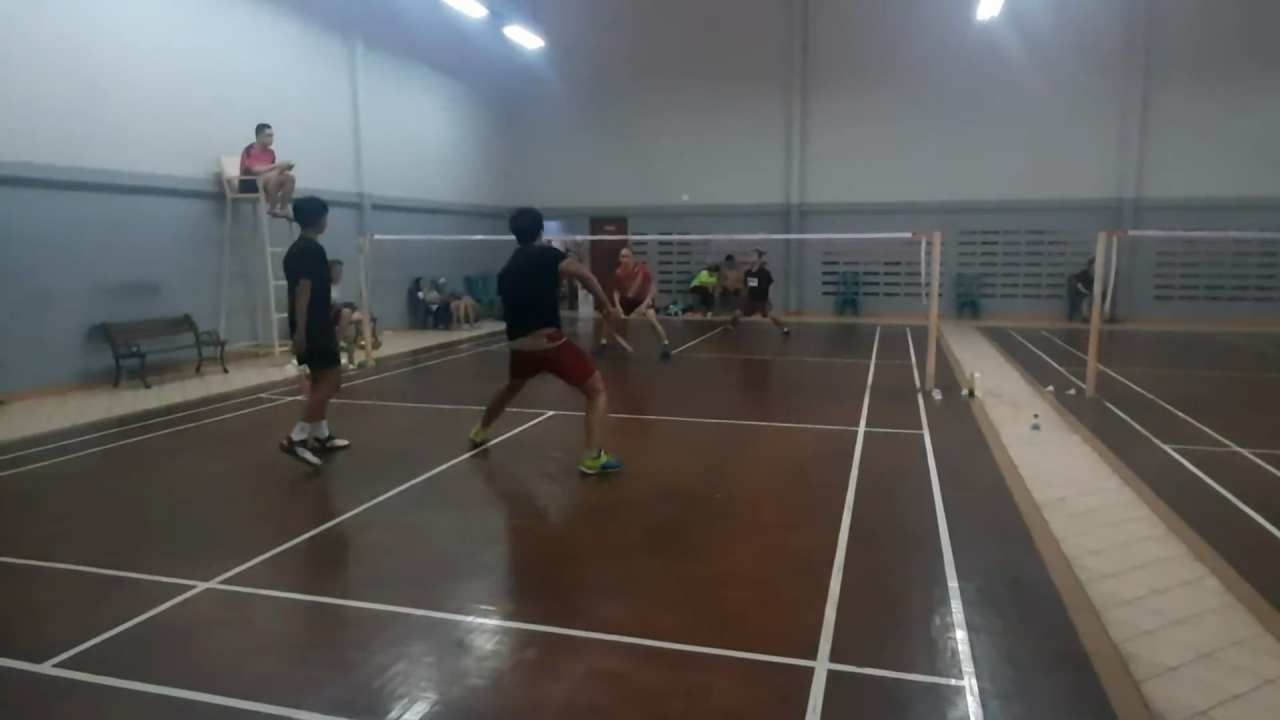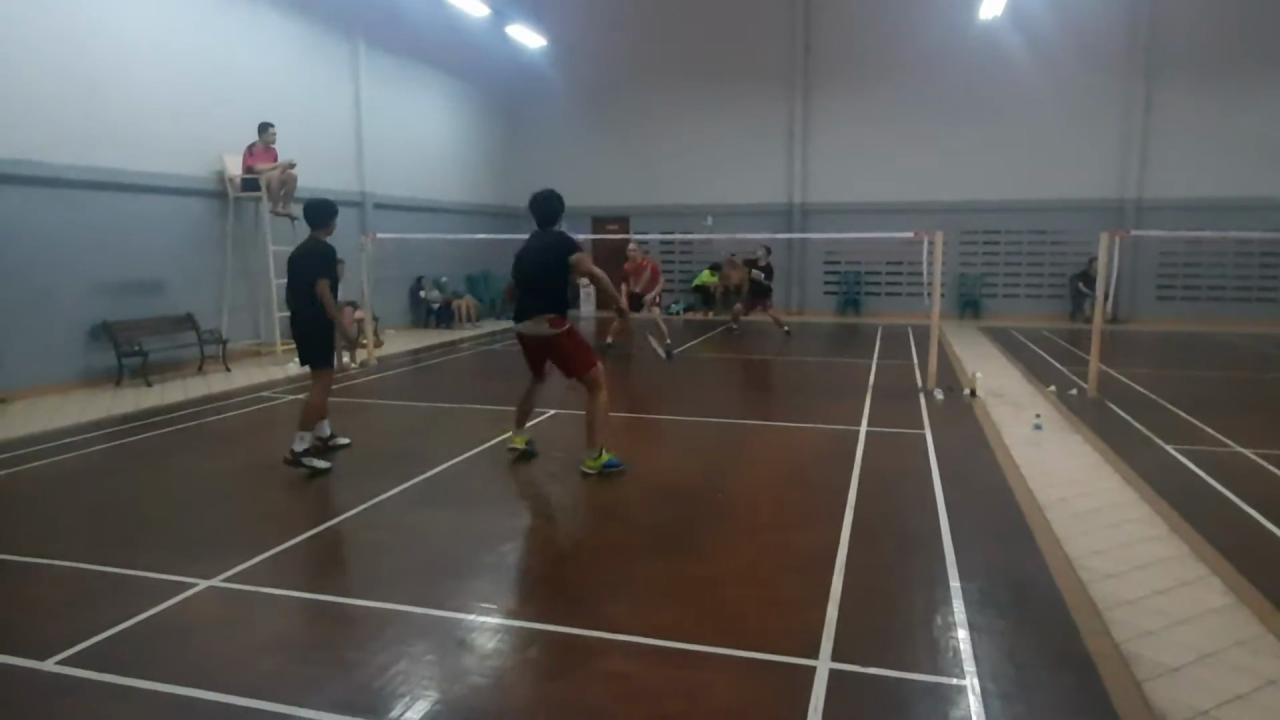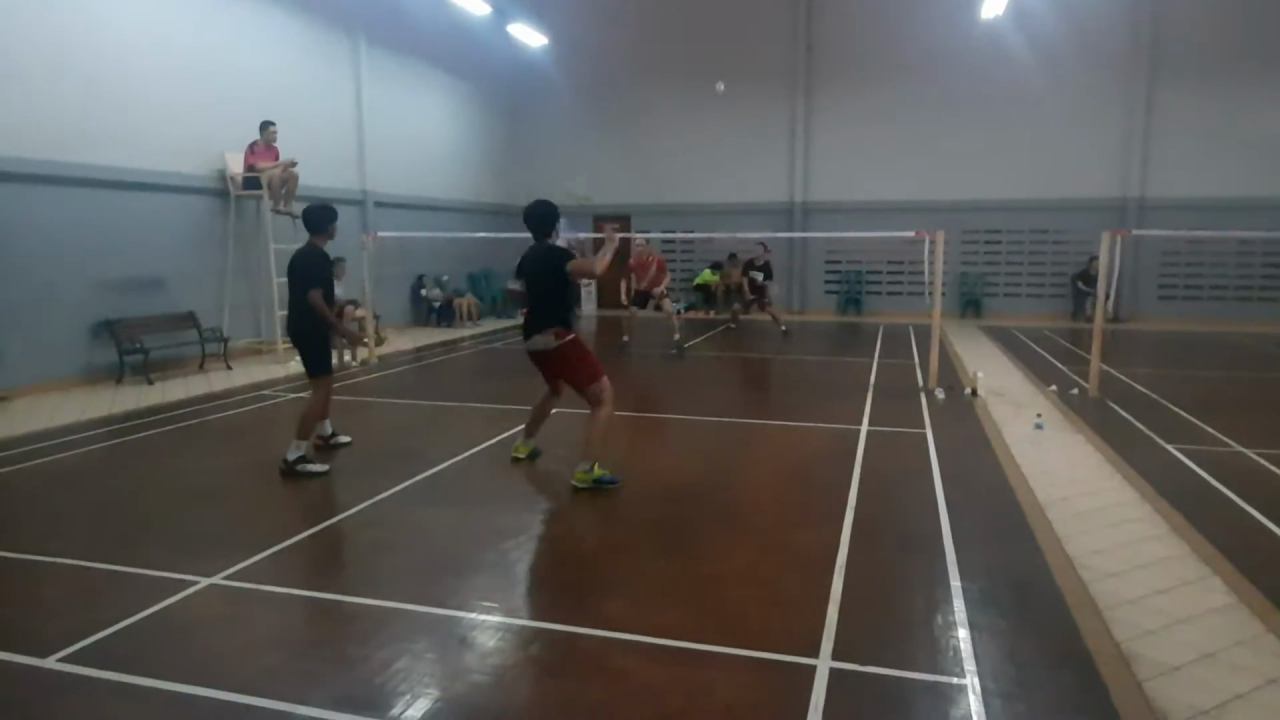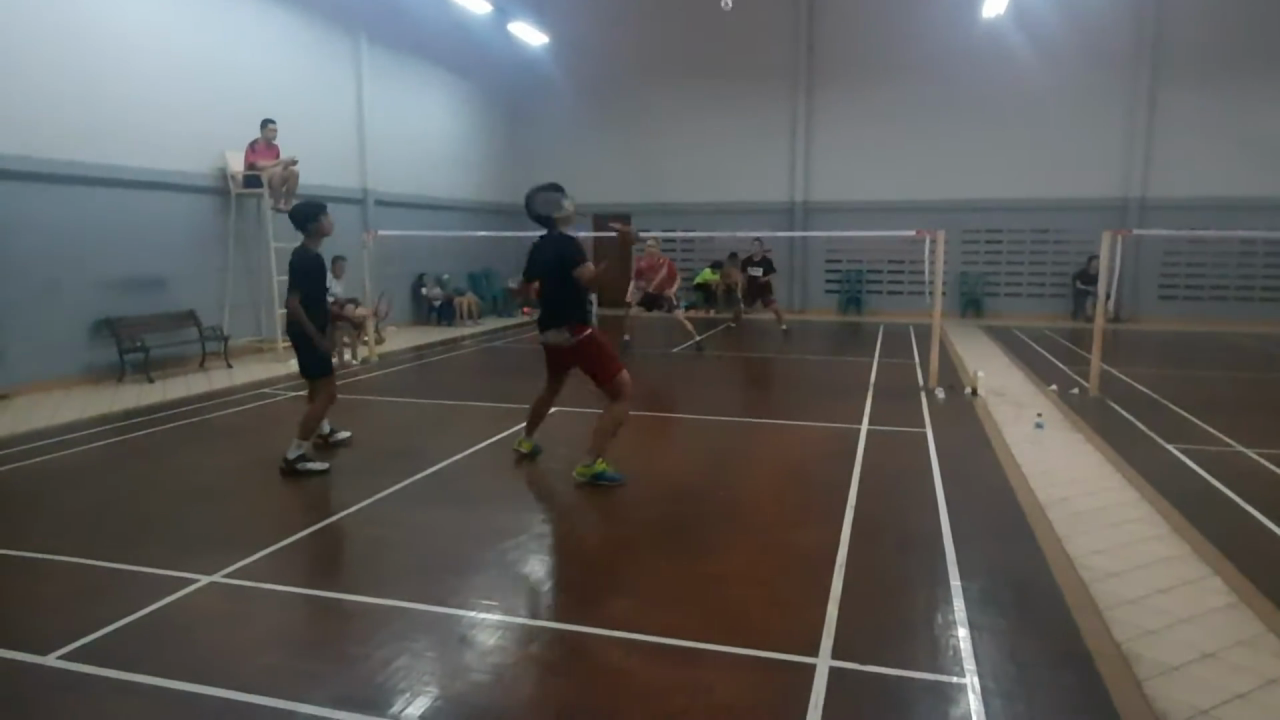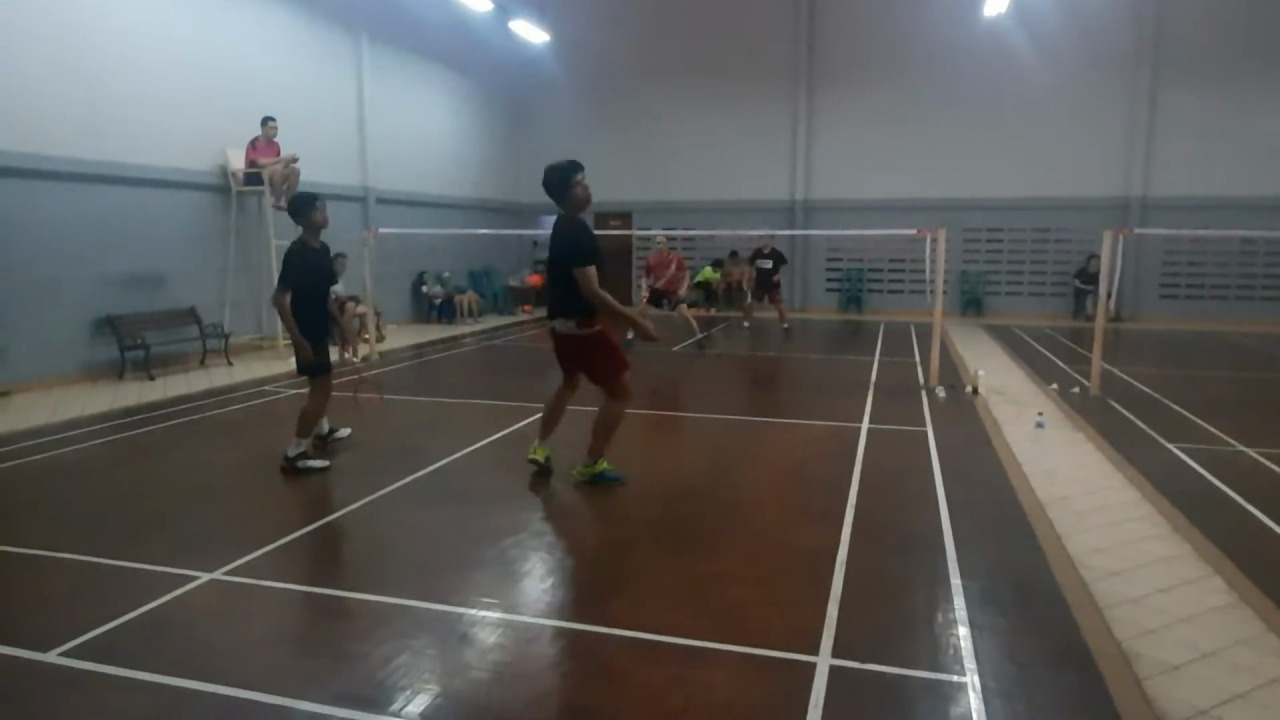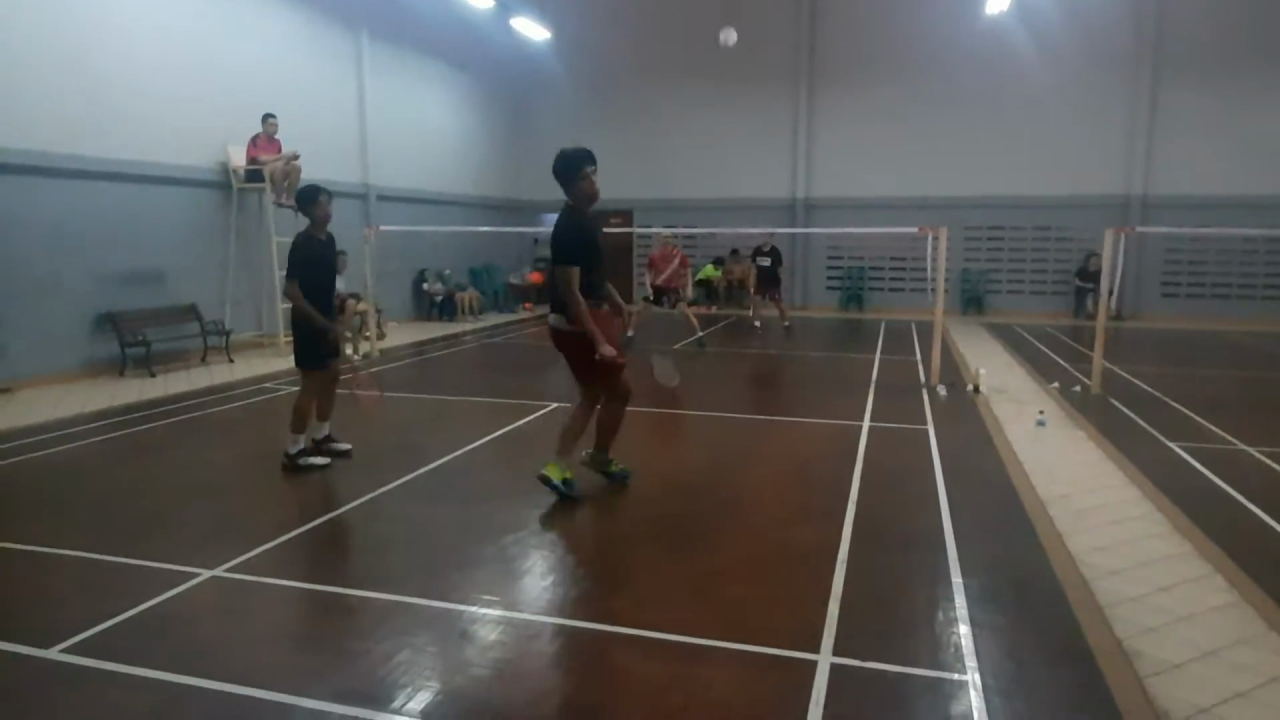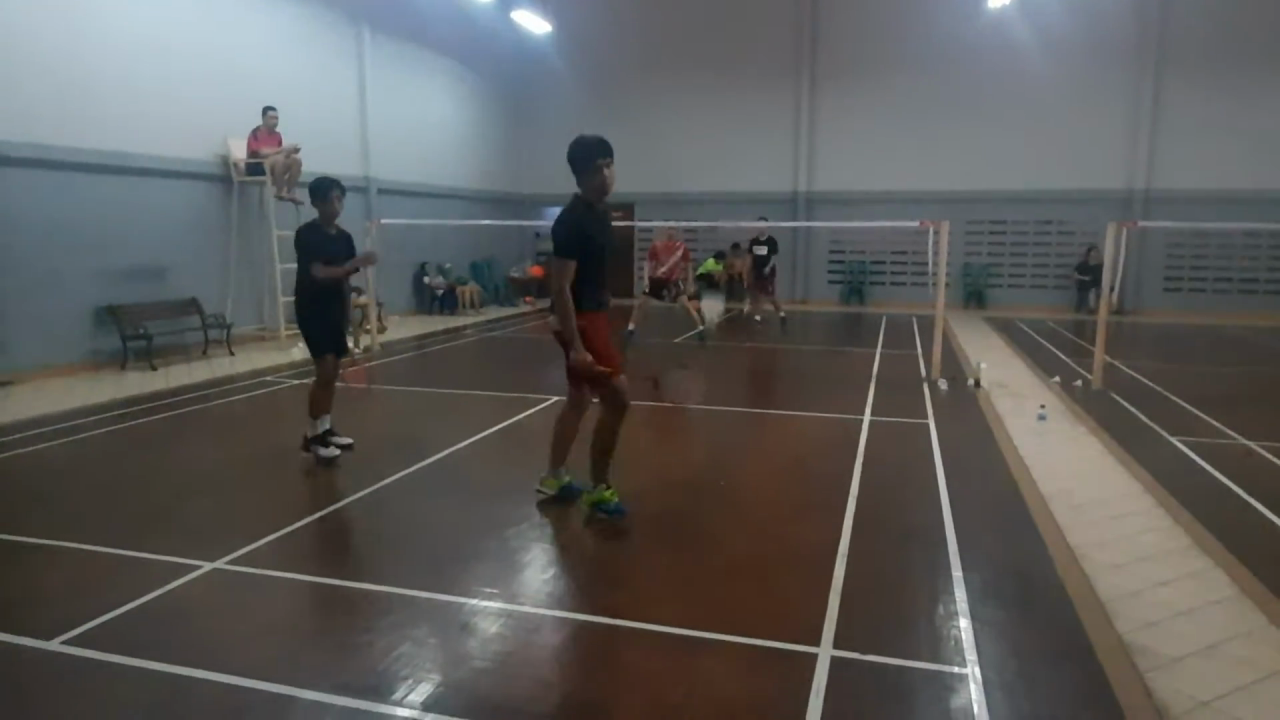
dt=0.2s
person 1, frame 1
left shoulder: (507, 270)
right shoulder: (546, 254)
left elbow: (504, 311)
right elbow: (583, 275)
right wrist: (607, 306)
left hip: (518, 342)
right hip: (548, 339)
left knee: (513, 385)
right knee: (596, 390)
left ankle: (480, 433)
right ankle: (593, 457)
person 1, frame 2
left shoulder: (525, 249)
right shoulder: (560, 241)
left elbow: (510, 293)
right elbow: (592, 272)
right wrist: (618, 302)
left hip: (525, 328)
right hip: (552, 326)
left knee: (537, 379)
right knee: (597, 385)
left ankle: (519, 437)
right ankle: (595, 456)
person 1, frame 3
left shoulder: (527, 258)
right shoulder: (553, 253)
left elbow: (516, 291)
right elbow: (592, 270)
right wrist: (611, 244)
left hip: (534, 341)
right hip: (557, 338)
left knee: (555, 391)
right knee: (602, 401)
left ankle: (524, 444)
right ankle: (587, 470)
person 1, frame 4
left shoulder: (538, 248)
right shoulder: (566, 243)
left elbow: (527, 285)
right elbow: (590, 280)
left hip: (550, 333)
right hip: (574, 333)
left knee: (553, 386)
right knee: (622, 392)
left ankle: (526, 441)
right ankle: (590, 465)
person 1, frame 5
left shoulder: (564, 228)
right shoulder: (576, 233)
right elbow: (592, 290)
right wrist: (635, 321)
left hip: (561, 322)
right hip: (581, 324)
left knee: (569, 385)
right knee: (619, 392)
left ankle: (540, 447)
right ankle: (592, 465)
person 1, frame 6
left shoulder: (586, 218)
right shoulder: (570, 227)
right elbow: (570, 292)
left wrist: (615, 299)
right wrist: (598, 342)
left hip: (587, 316)
right hip: (577, 321)
left knee: (591, 396)
right knee: (620, 389)
left ankle: (557, 470)
right ankle: (600, 457)
person 1, frame 7
left shoulder: (599, 212)
right shoulder: (572, 221)
right elbow: (560, 288)
left wrist: (608, 304)
right wrist: (575, 346)
left hip: (594, 314)
right hip: (579, 319)
left knee: (578, 398)
right knee: (617, 399)
left ankle: (553, 480)
right ankle: (601, 489)
person 2, frame 1
left shoulder: (293, 251)
right shoulder: (313, 250)
right elbow: (303, 289)
right wrist: (301, 329)
left hip: (304, 325)
right hip: (316, 326)
left knee: (319, 381)
right knee: (330, 381)
left ankle: (321, 435)
right ankle: (297, 438)
person 2, frame 2
left shoulder: (298, 252)
right shoulder: (325, 250)
left elbow: (290, 292)
right elbow: (323, 289)
right wrist: (340, 324)
left hip: (301, 322)
right hip: (317, 324)
left knee: (321, 380)
right knee: (321, 384)
left ankle: (323, 435)
right ankle: (299, 448)
person 2, frame 3
left shoulder: (301, 255)
right shoulder: (319, 257)
right elbow: (316, 298)
right wrist: (341, 327)
left hip: (301, 328)
right hip: (312, 330)
left knee: (322, 384)
right knee: (321, 391)
left ankle: (325, 433)
right ankle: (294, 458)
person 2, frame 4
left shoulder: (314, 256)
right shoulder: (303, 259)
right elbow: (292, 303)
right wrist: (319, 337)
left hip: (314, 333)
right hip: (309, 335)
left knee: (318, 388)
right knee: (327, 393)
left ankle: (324, 431)
right ankle: (294, 457)
person 2, frame 5
left shoulder: (323, 249)
right shoulder: (297, 253)
right elbow: (279, 298)
left wrist: (339, 322)
right wrist: (297, 339)
left hip: (321, 327)
right hip: (308, 331)
left knee: (322, 382)
right knee: (321, 388)
left ankle: (322, 429)
right ankle: (294, 455)
person 2, frame 6
left shoulder: (330, 240)
right shoulder: (302, 244)
right elbow: (290, 291)
left wrist: (333, 321)
right wrist: (323, 323)
left hip: (326, 321)
right hip: (310, 324)
left knee: (331, 378)
right knee: (311, 385)
left ankle: (321, 436)
right ankle: (294, 450)
person 2, frame 7
left shoulder: (344, 237)
right shoulder: (306, 234)
right elbow: (319, 274)
left wrist: (345, 313)
right wrist: (359, 263)
left hip: (335, 312)
right hip: (312, 312)
left knee: (332, 374)
right knee: (325, 372)
left ankle: (325, 430)
right ankle: (312, 435)
